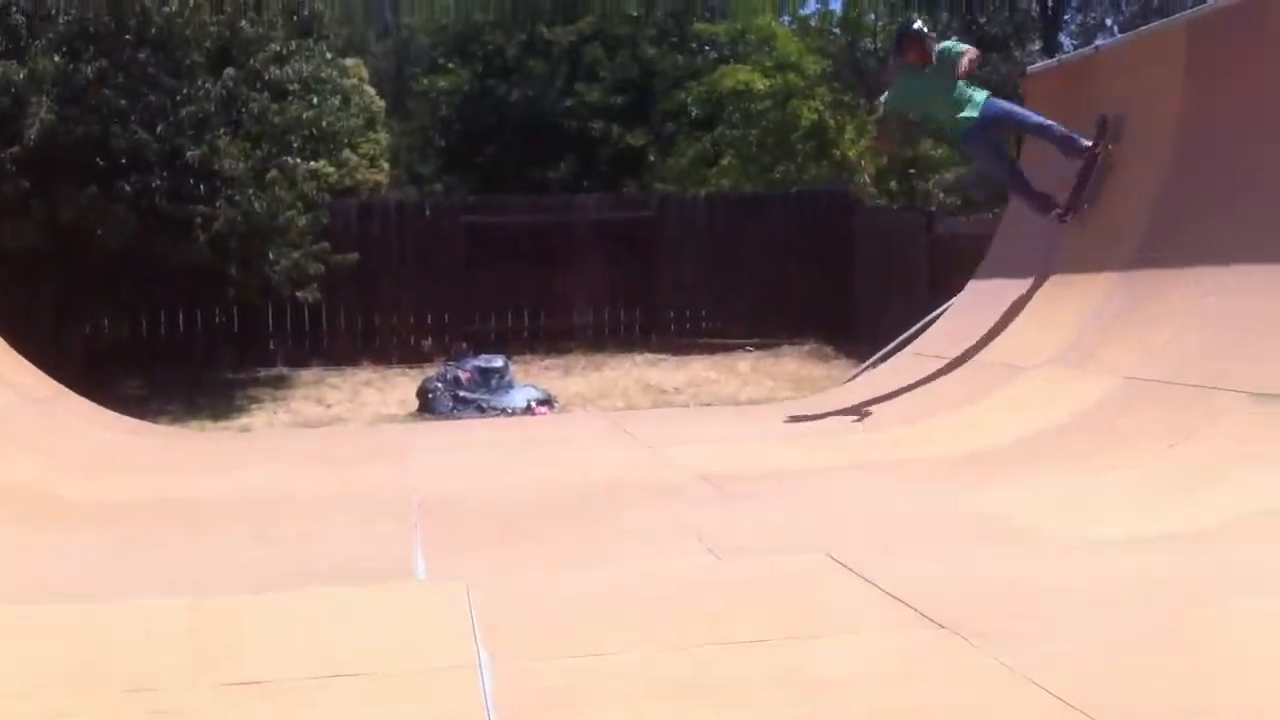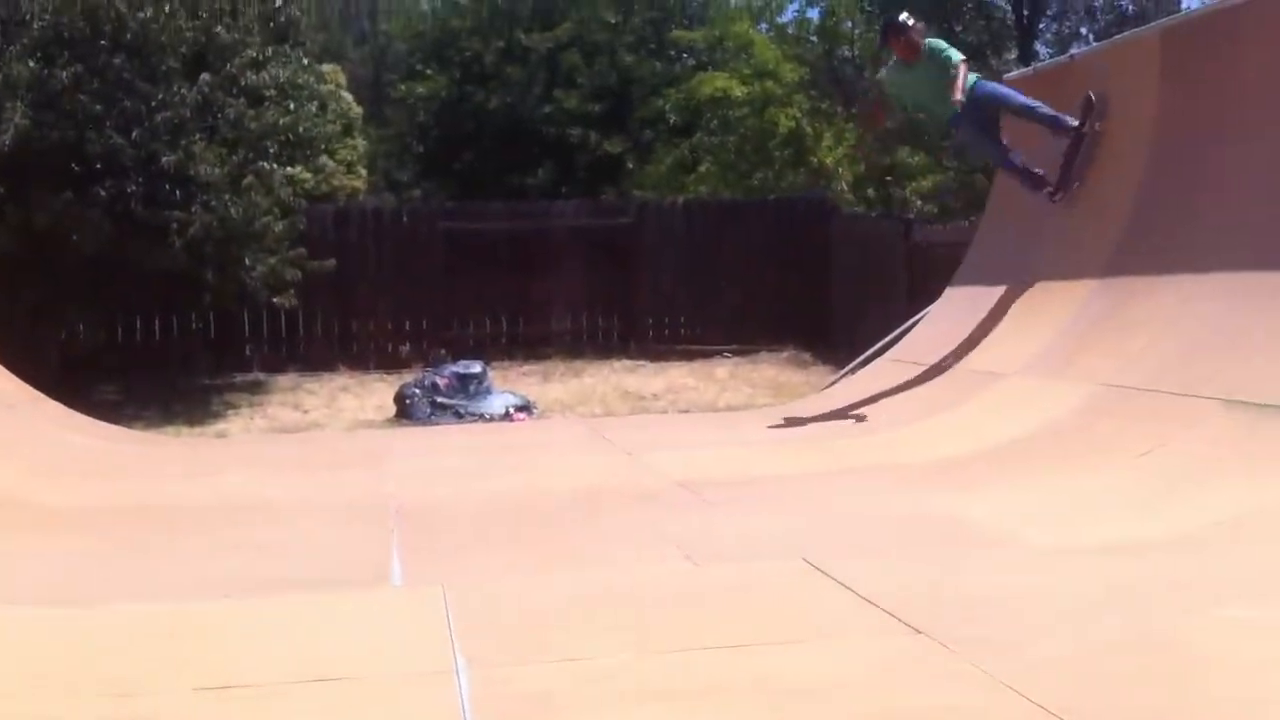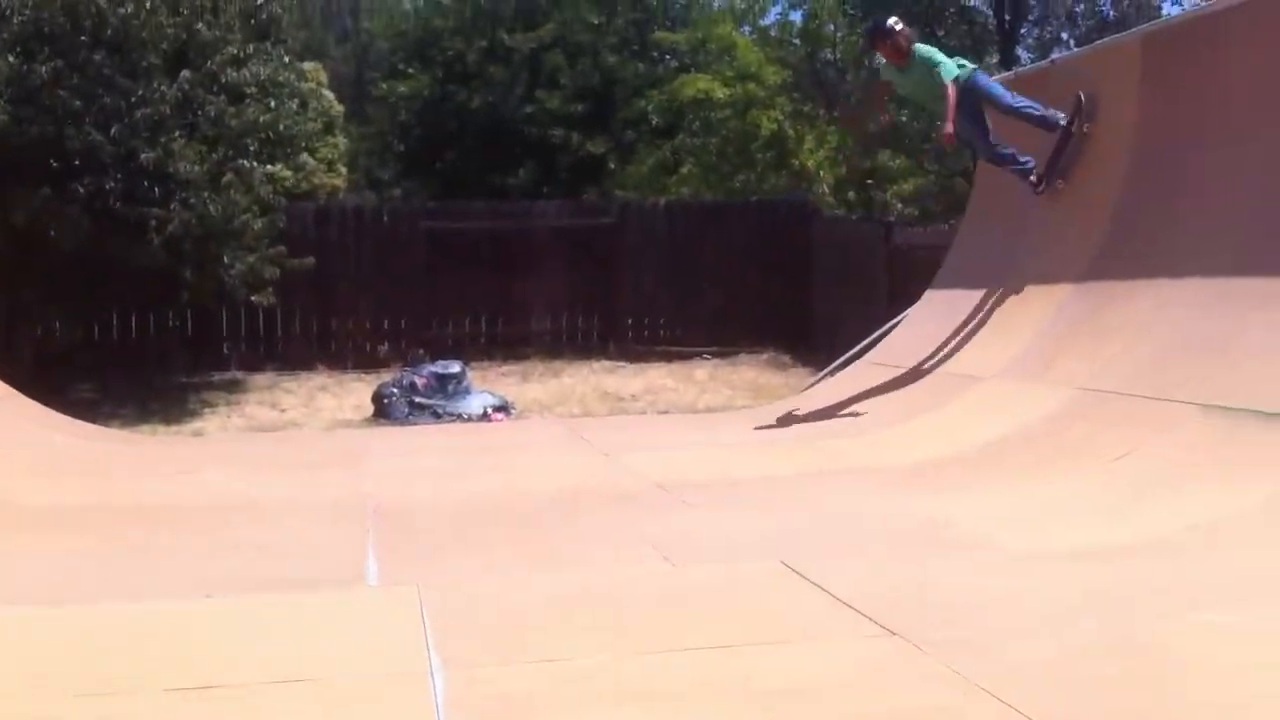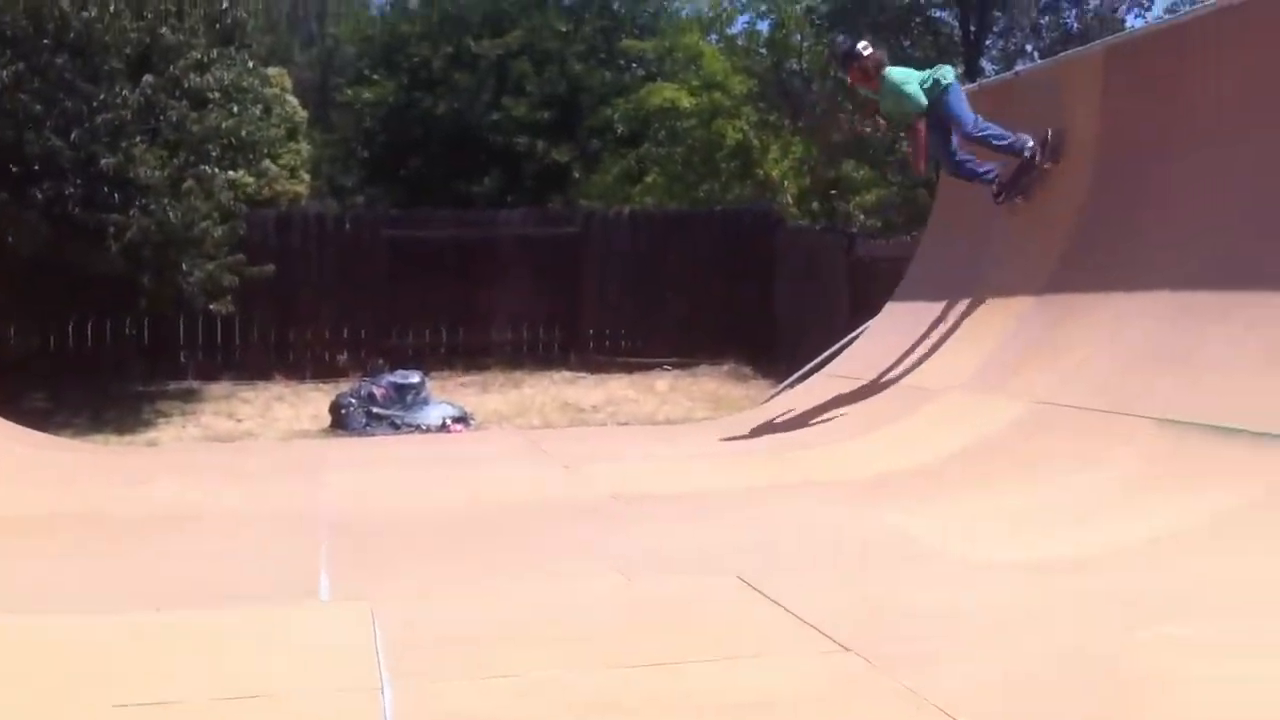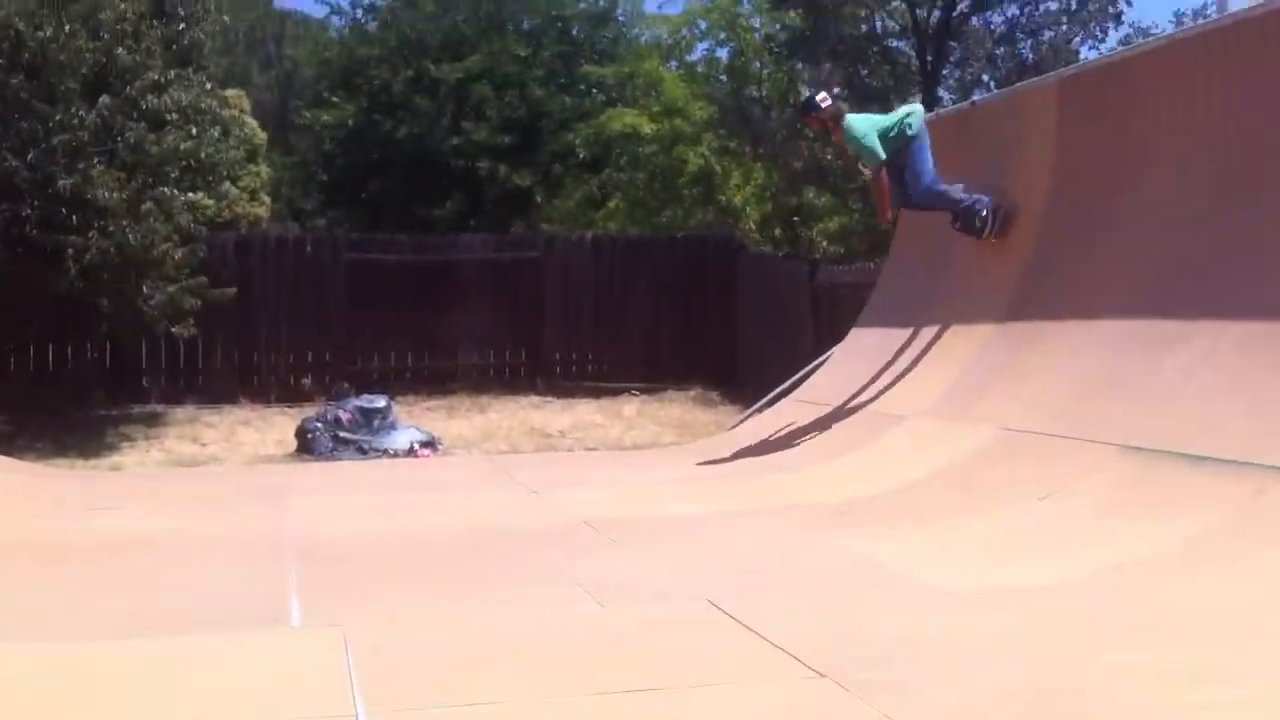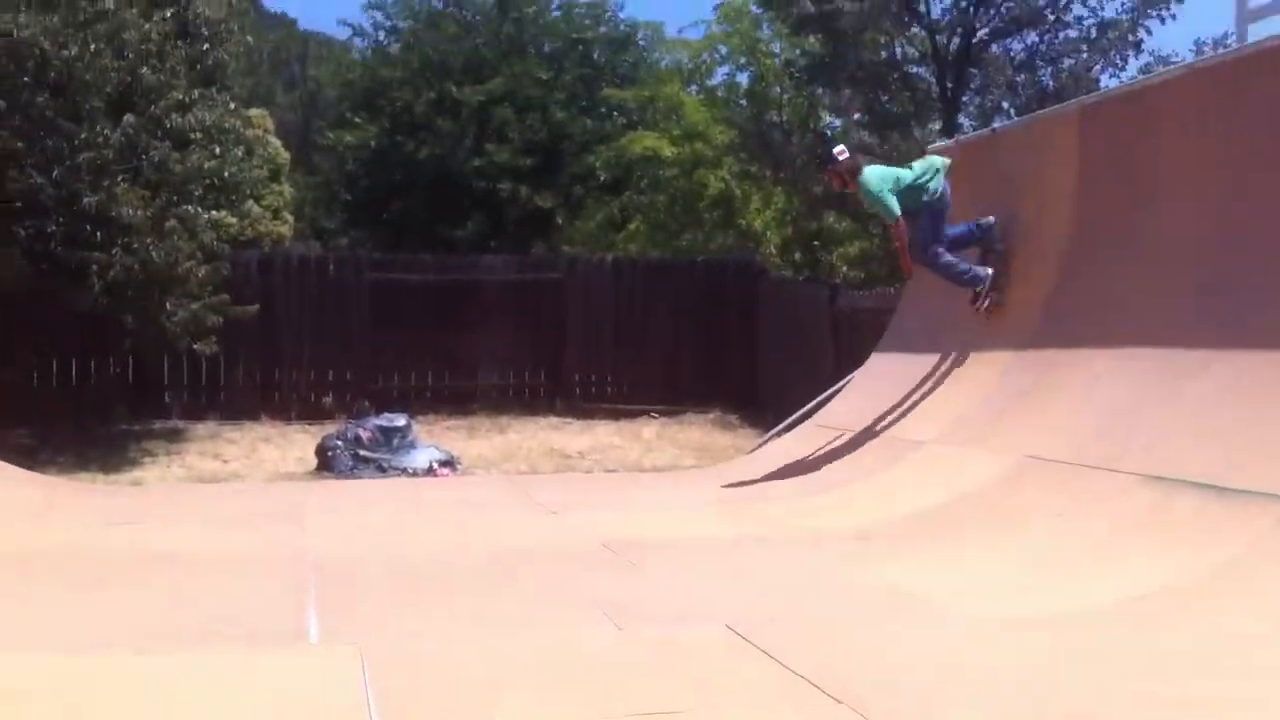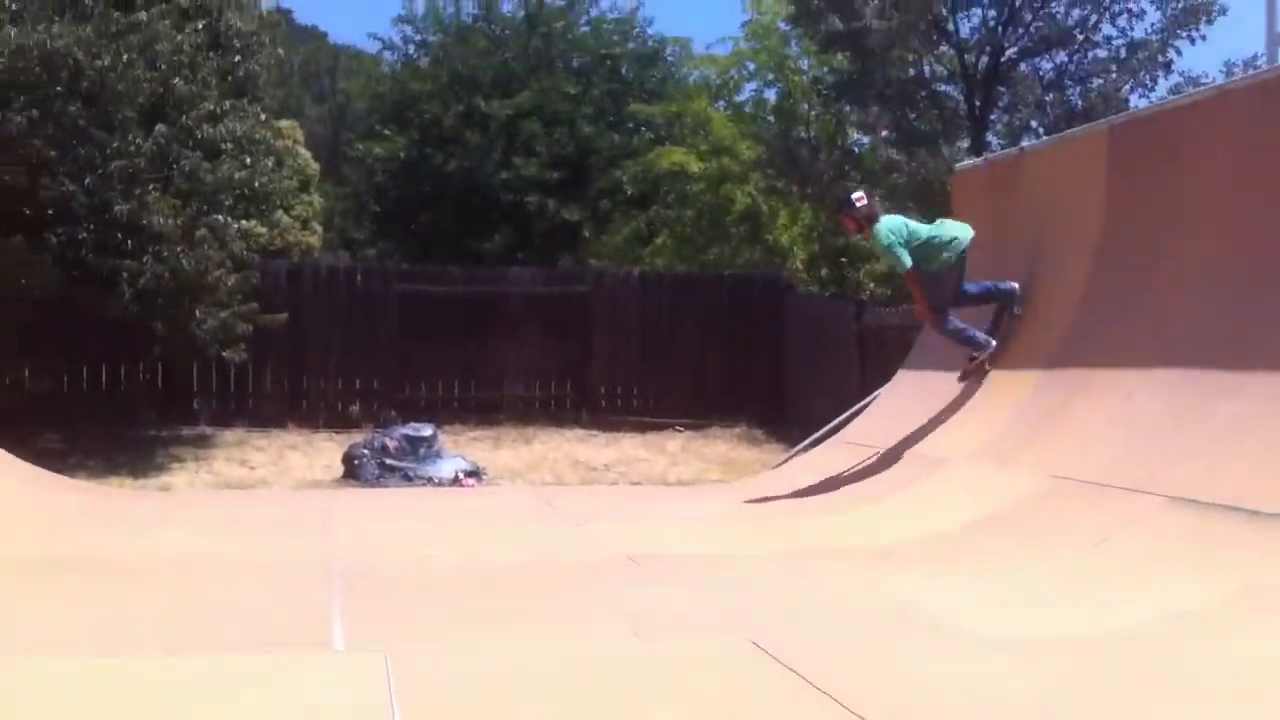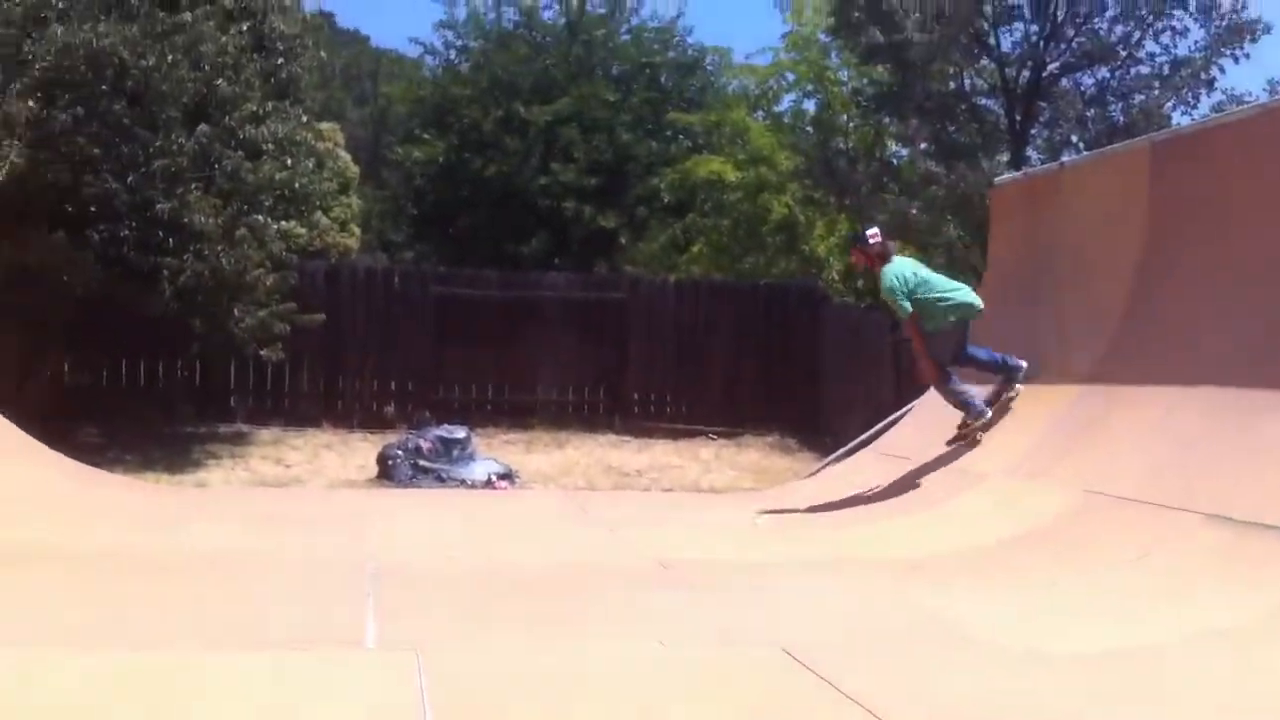
dt=0.1s
person 1, frame 1
left shoulder: (944, 51)
right shoulder: (902, 85)
left elbow: (972, 52)
right elbow: (887, 114)
left wrist: (965, 60)
right wrist: (884, 137)
left hip: (982, 106)
right hip: (965, 131)
left knee: (1033, 123)
right knee: (1005, 172)
left ankle: (1079, 147)
right ankle: (1048, 205)
person 1, frame 2
left shoulder: (933, 48)
right shoulder: (892, 73)
left elbow: (961, 65)
right elbow: (881, 92)
left wrist: (958, 89)
left hip: (970, 89)
right hip: (954, 116)
left knee: (1019, 104)
right knee: (997, 154)
left ankle: (1067, 125)
right ankle: (1040, 182)
person 1, frame 3
left shoulder: (925, 55)
right shoulder: (886, 68)
left elbow: (949, 87)
right elbow: (884, 84)
left wrist: (949, 122)
right wrist: (881, 107)
left hip: (965, 79)
right hip: (956, 104)
left knee: (1004, 101)
right knee: (986, 147)
right ankle: (1029, 170)
person 1, frame 4
left shoulder: (896, 82)
right shoulder: (865, 85)
left elbow: (919, 121)
left wrist: (920, 157)
right wrist: (879, 115)
left hip: (940, 87)
right hip: (927, 110)
left knee: (970, 129)
right knee: (950, 160)
left ankle: (1023, 145)
right ankle: (991, 176)
person 1, frame 5
left shoulder: (855, 133)
right shoulder: (841, 129)
left elbow: (880, 169)
left wrist: (885, 208)
right wrist: (862, 165)
left hip: (909, 132)
right hip: (898, 143)
left knee: (923, 189)
right knee: (905, 198)
left ankle: (979, 206)
person 1, frame 6
left shoulder: (870, 187)
right shoulder: (864, 175)
left elbow: (898, 223)
left wrist: (906, 257)
left hip: (930, 189)
right hip: (922, 191)
left knee: (925, 253)
right knee: (929, 244)
left ankle: (979, 278)
right ankle: (982, 228)
person 1, frame 7
left shoulder: (883, 239)
right shoulder: (886, 221)
left elbow: (909, 274)
left wrist: (923, 307)
left hip: (946, 251)
right hip: (954, 239)
left knee: (934, 314)
right knee: (952, 295)
left ankle: (982, 346)
right ankle: (1005, 292)
person 1, frame 8
left shoulder: (888, 281)
right shoulder: (899, 262)
left elbow: (910, 320)
left wrist: (923, 360)
left hip: (948, 312)
right hip: (962, 300)
left knee: (935, 372)
right knee: (957, 355)
left ankle: (976, 411)
right ankle: (1012, 367)
